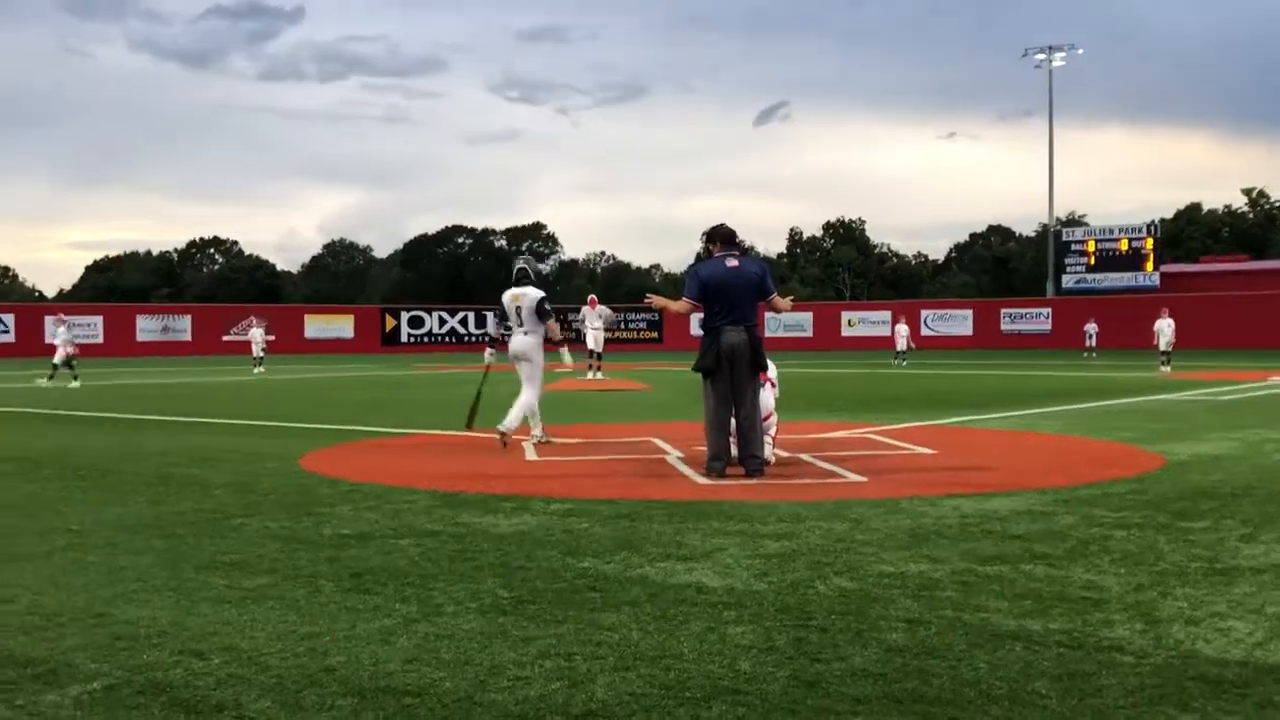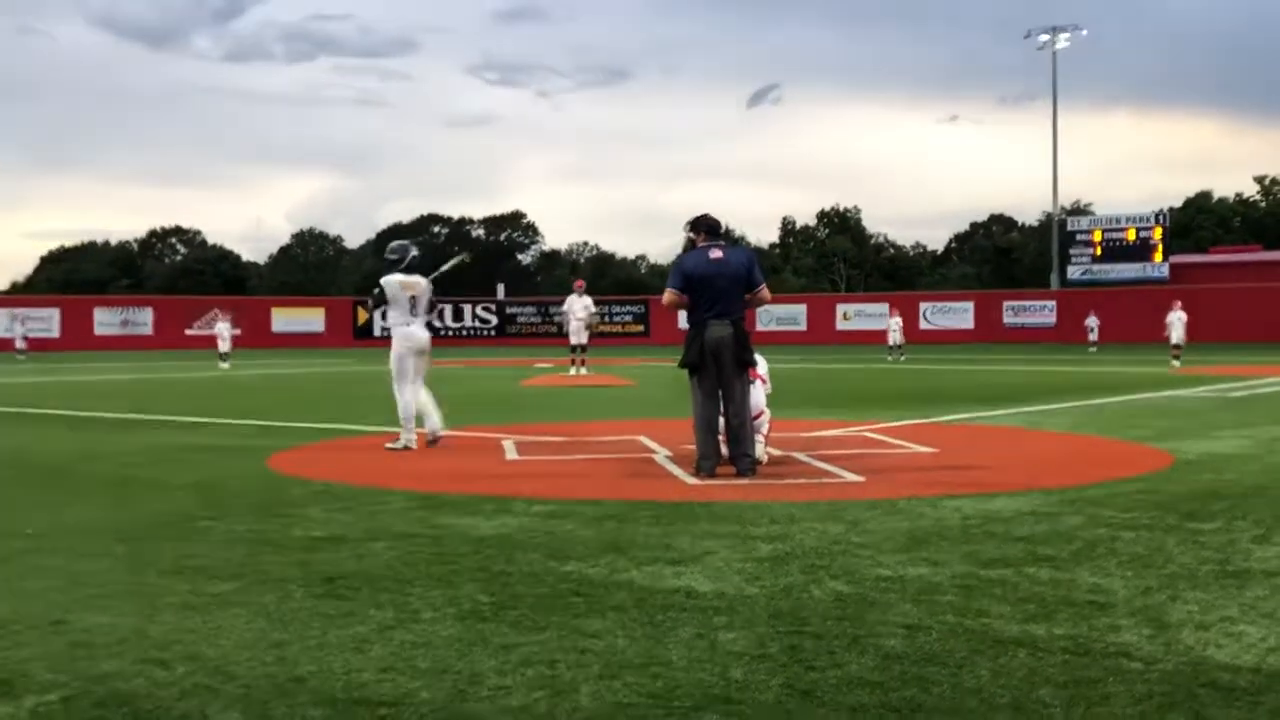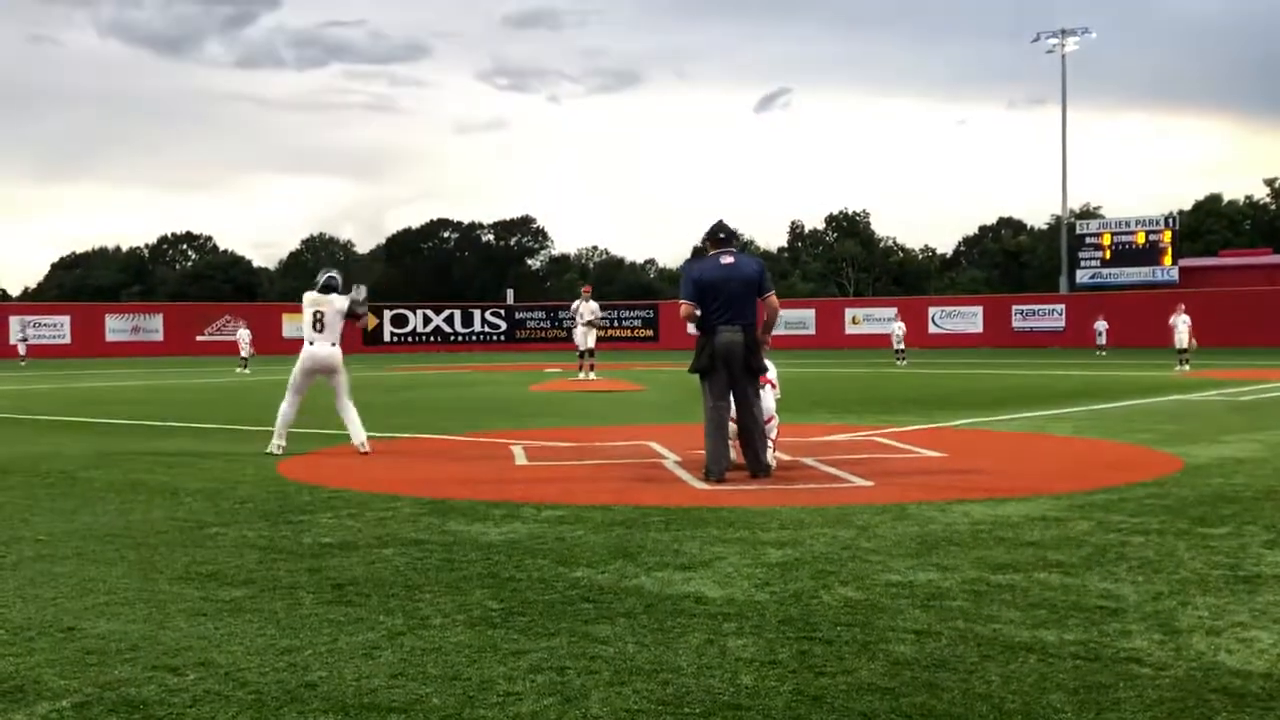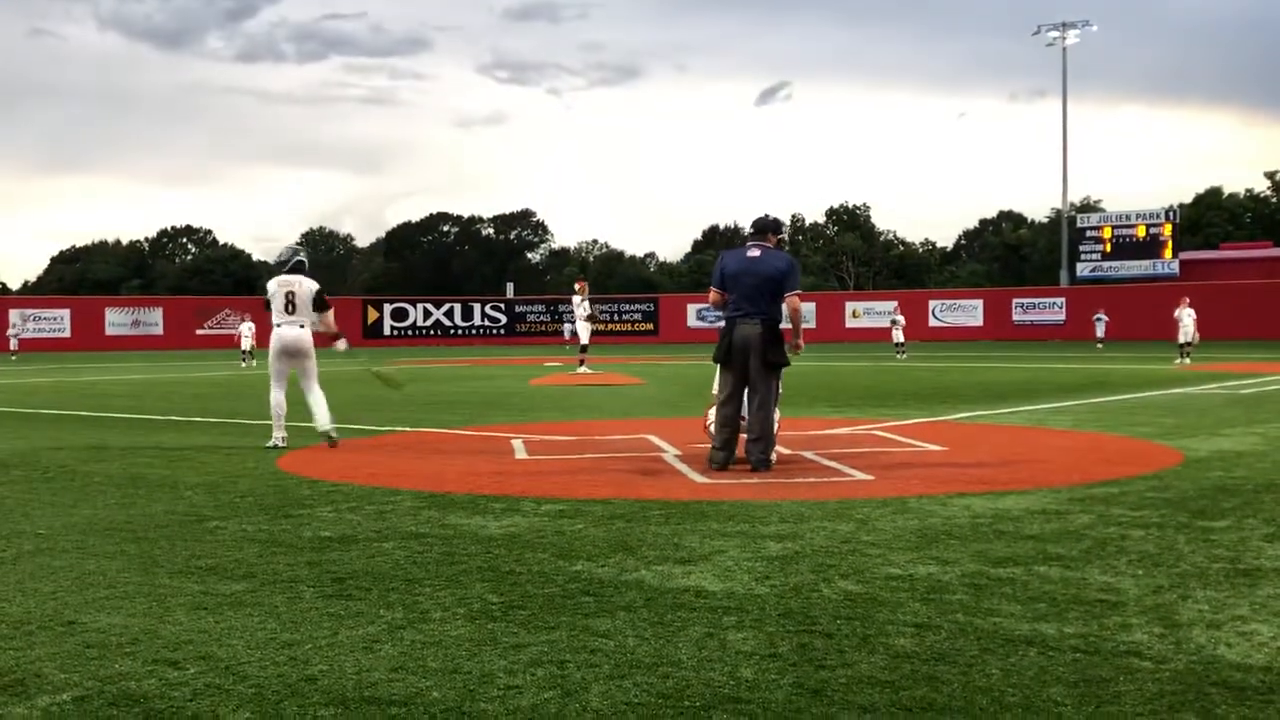
dt=1s
person 1, frame 1
left shoulder: (701, 269)
right shoulder: (757, 266)
left elbow: (685, 308)
right elbow: (776, 305)
left wrist: (663, 303)
right wrist: (786, 304)
left hip: (717, 342)
right hip: (747, 340)
left knee: (717, 404)
right knee: (749, 403)
left ankle: (717, 463)
right ankle: (754, 462)
person 1, frame 2
left shoulder: (686, 261)
right shoulder: (745, 256)
left elbow: (669, 300)
right elbow: (764, 297)
left wrist: (690, 305)
left hip: (702, 336)
right hip: (734, 335)
left knee: (705, 402)
right knee: (738, 401)
left ankle: (707, 463)
right ankle: (745, 463)
person 1, frame 3
left shoulder: (695, 269)
right shoulder: (755, 264)
left elbow: (686, 313)
right elbow: (773, 306)
right wrist: (765, 334)
left hip: (712, 342)
right hip: (745, 341)
left knee: (715, 407)
right knee: (750, 406)
left ankle: (716, 468)
right ankle: (758, 465)
person 1, frame 4
left shoulder: (726, 258)
right shoulder: (784, 261)
left elbow: (714, 300)
right elbow: (793, 305)
right wrist: (797, 336)
left hip: (734, 332)
right hip: (766, 335)
left knee: (728, 397)
right knee: (763, 399)
left ankle: (720, 457)
right ankle: (759, 458)
person 2, frame 1
left shoulder: (506, 295)
right shoulder: (537, 295)
left elbow: (498, 323)
right elbow: (549, 323)
left wrist: (491, 347)
right wrist: (560, 344)
left hip: (514, 343)
right hip: (532, 343)
left knee: (528, 388)
right knee: (531, 391)
left ankle: (536, 432)
right ankle: (508, 426)
person 2, frame 2
left shoulder: (388, 282)
right shoulder: (425, 283)
left elbow: (373, 305)
left hip: (403, 336)
right hip: (422, 334)
left knee: (403, 388)
right knee: (416, 386)
left ankle: (408, 438)
right ankle: (434, 427)
person 2, frame 3
left shoulder: (308, 297)
right shoulder: (343, 301)
right elbow: (363, 322)
right wrist: (360, 300)
left hip: (310, 353)
right hip: (334, 354)
left knee: (291, 399)
right knee: (344, 402)
left ankle: (277, 443)
right ankle: (361, 441)
person 2, frame 4
left shoulder: (272, 283)
right shoulder: (311, 285)
right elbow: (325, 313)
right wrist: (336, 336)
left hip: (279, 335)
right hip: (303, 336)
left knee: (277, 388)
right knee: (311, 385)
left ankle: (278, 436)
right ankle: (325, 425)
